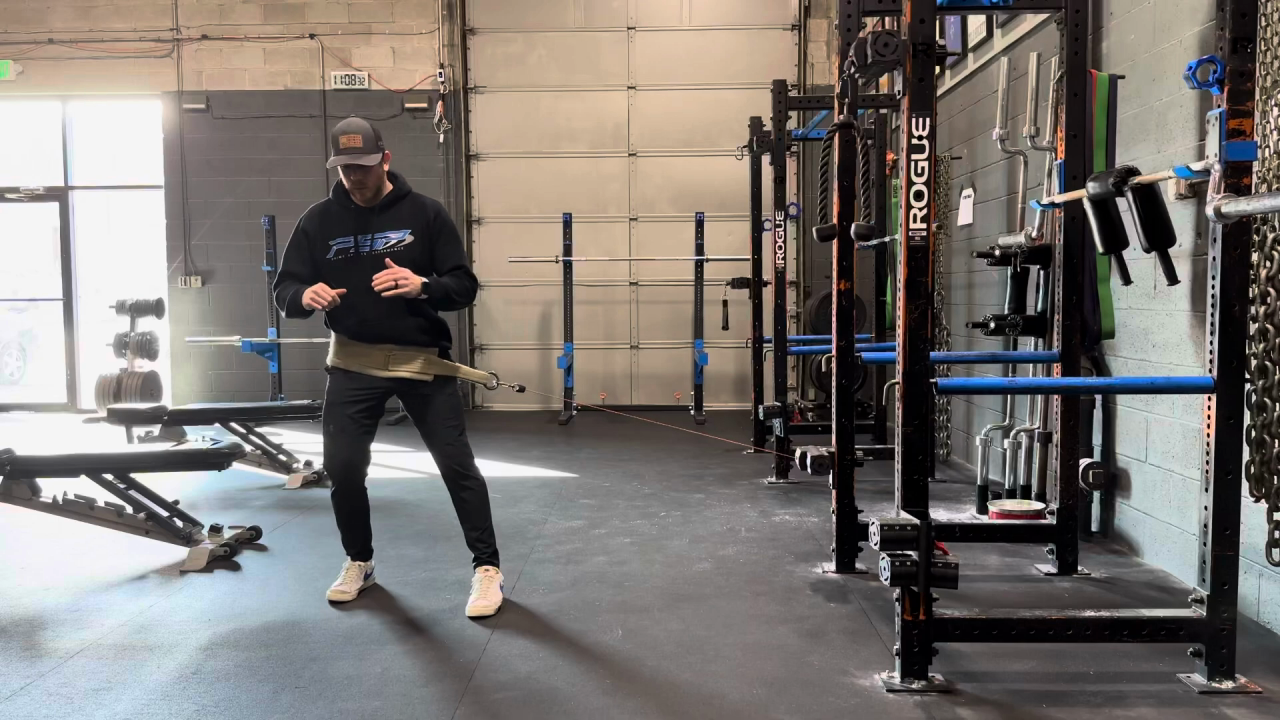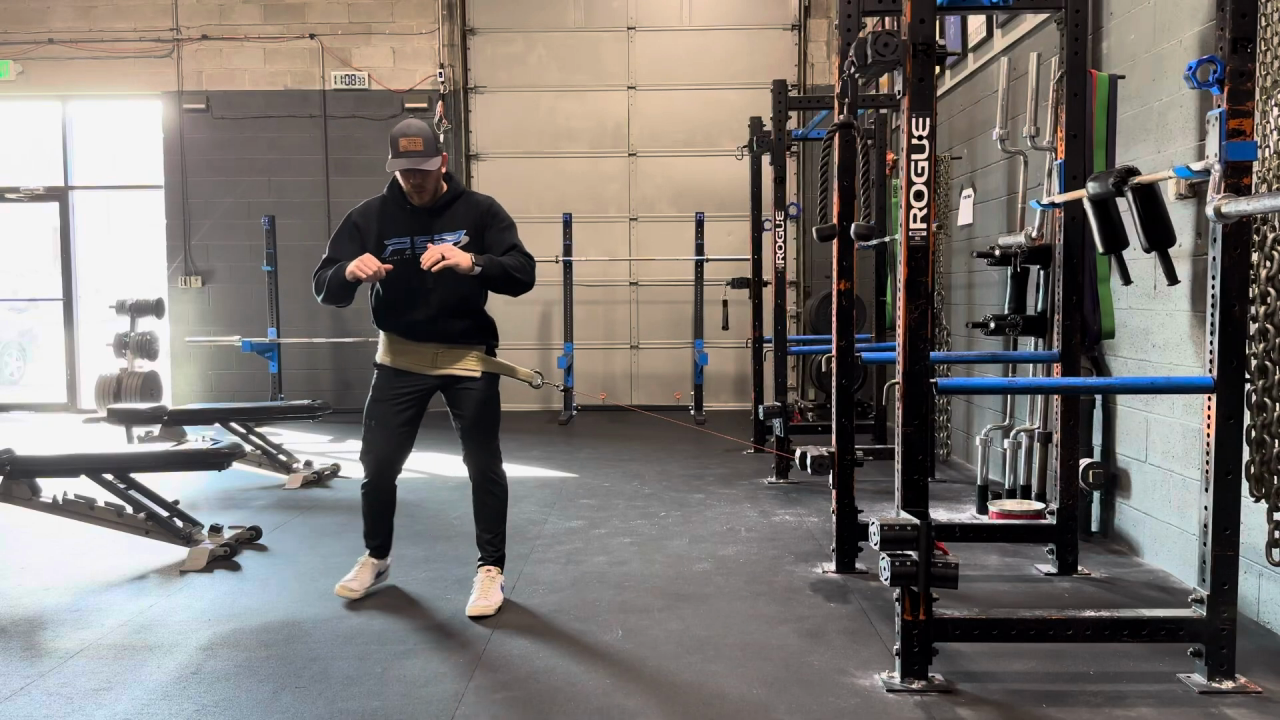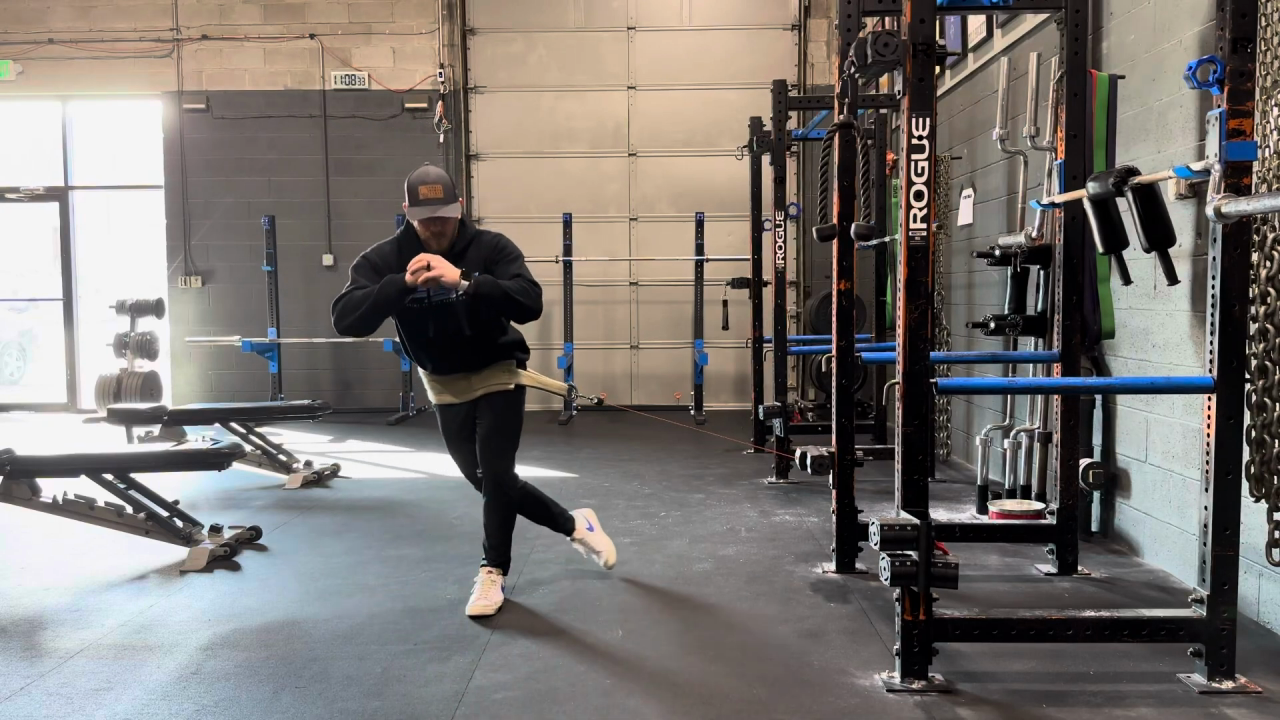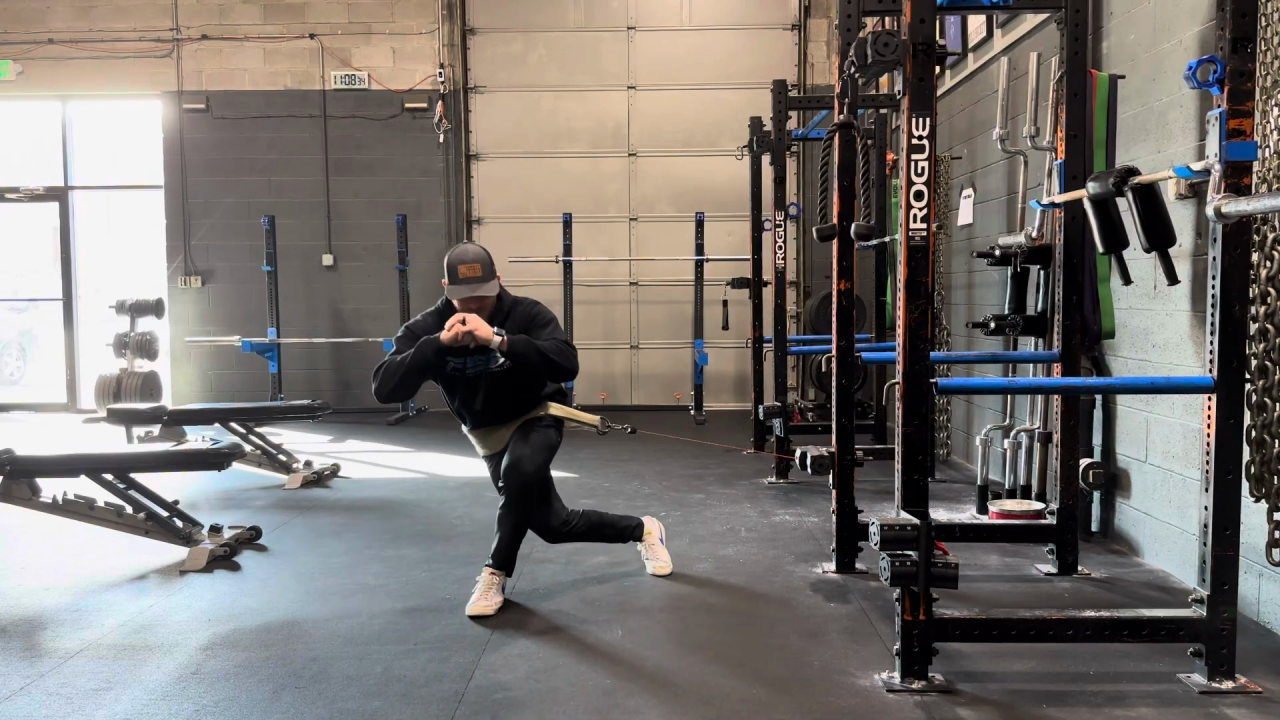
dt=0.5s
person 1, frame 1
left shoulder: (425, 213)
right shoulder: (318, 221)
left elbow: (464, 287)
right elbow: (283, 290)
left wrist: (421, 287)
right wrist: (305, 296)
left hip: (422, 359)
right hip: (353, 361)
left knee: (457, 464)
right knee: (342, 469)
left ankle: (487, 568)
right ankle: (359, 562)
person 1, frame 2
left shoulder: (480, 211)
right shoulder: (370, 217)
left elbow: (522, 275)
right elbow: (324, 288)
left wrist: (471, 262)
right wrist: (350, 271)
left hip: (468, 355)
right hip: (401, 356)
left knee: (484, 464)
right knee: (378, 463)
left ankle: (490, 570)
right ankle: (376, 556)
person 1, frame 3
left shoulder: (491, 247)
right shoulder: (384, 259)
left elbow: (530, 304)
right elbow: (346, 321)
left wrist: (463, 281)
right wrist: (402, 283)
left hip: (497, 373)
right hip: (446, 385)
left knee: (494, 471)
right knee: (489, 481)
left ankle: (493, 571)
right ankle: (574, 525)
person 1, frame 4
left shoulder: (527, 313)
right shoulder: (426, 329)
left elbow: (567, 365)
right elbow: (384, 390)
left wrist: (498, 339)
right wrist: (438, 343)
left hip: (535, 417)
right hip: (489, 434)
left knee: (519, 472)
right knee: (552, 524)
left ankle: (494, 574)
right ankle: (642, 529)
